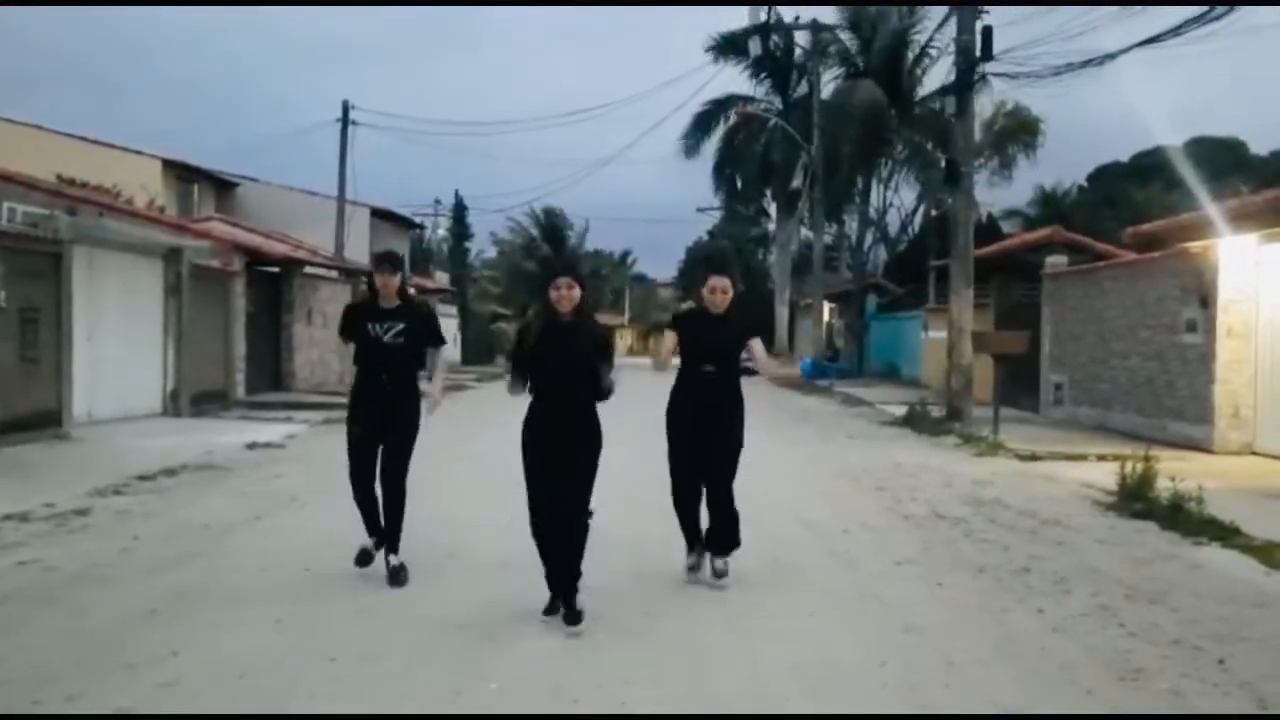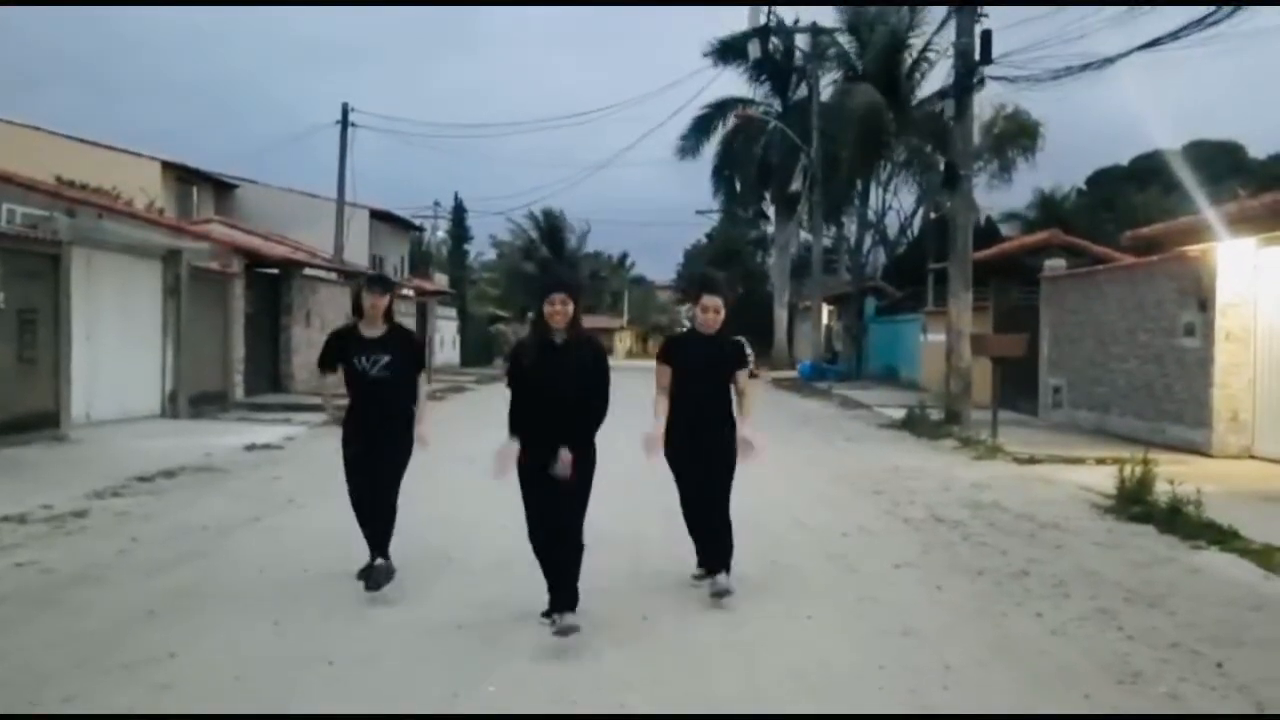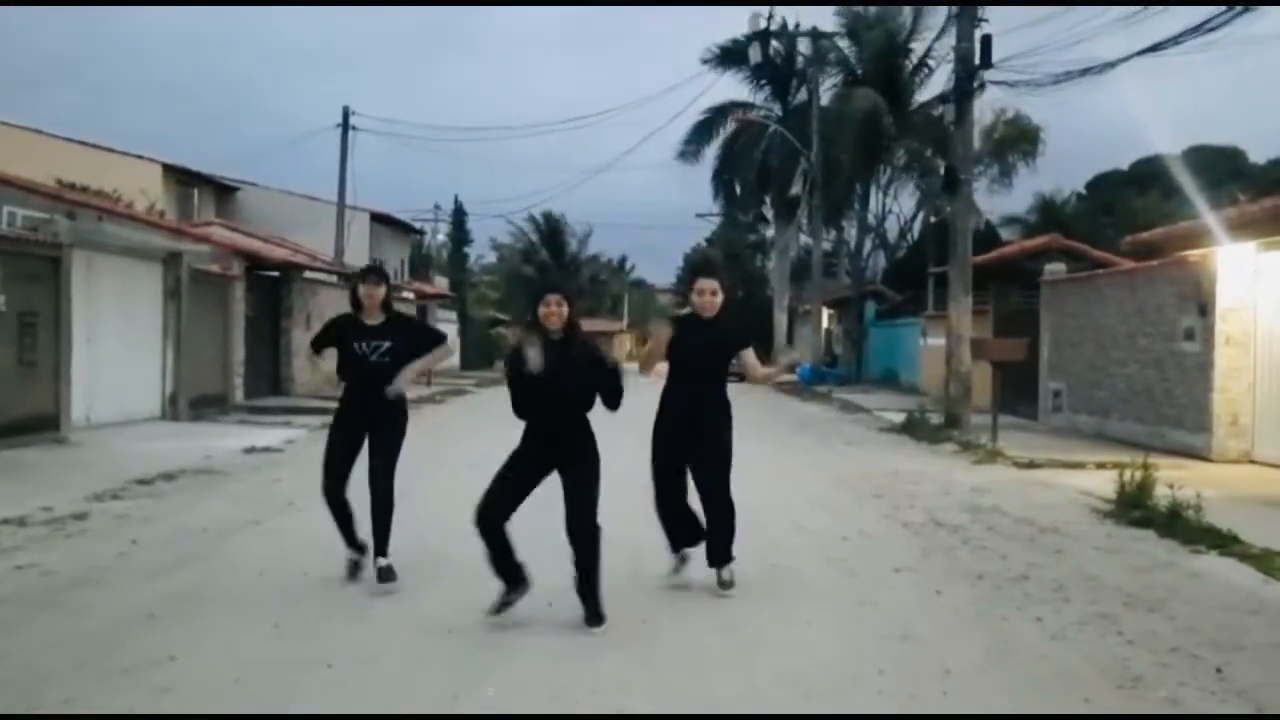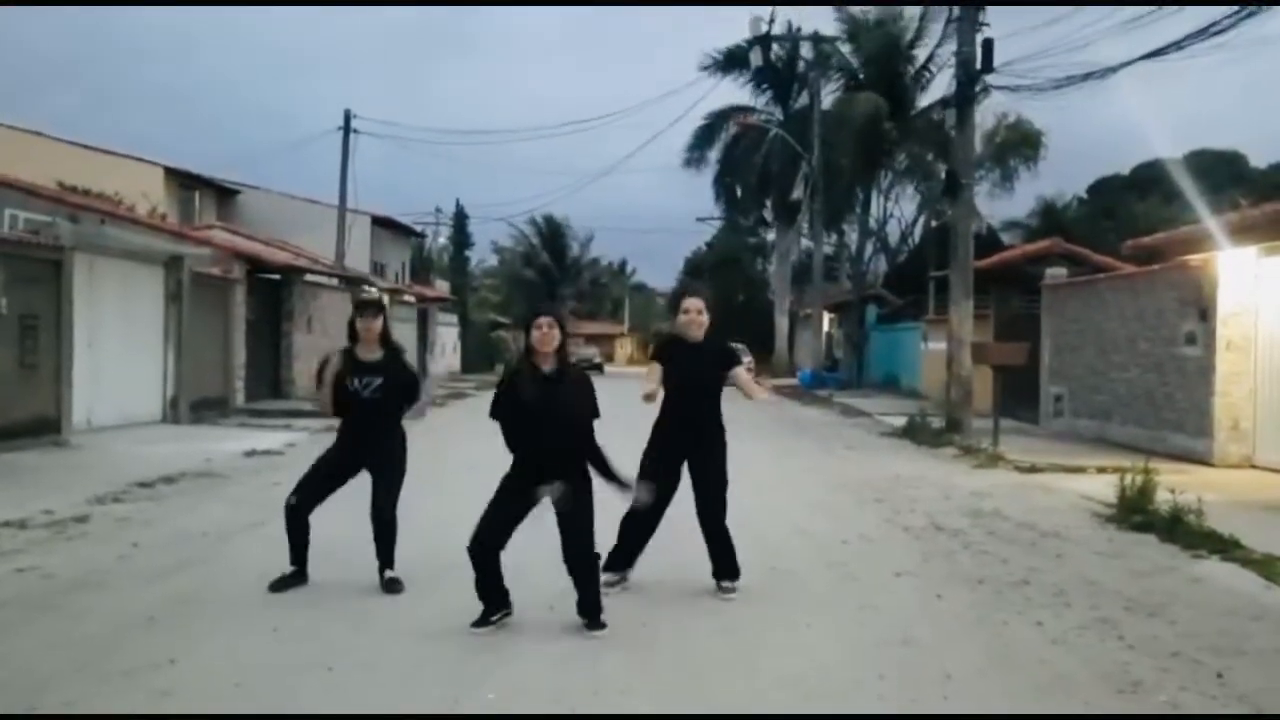
dt=0.2s
person 1, frame 1
left shoulder: (596, 334)
right shoulder: (531, 332)
left elbow: (602, 390)
right elbow: (519, 380)
left wrist: (606, 380)
right wrist: (516, 380)
left hip: (580, 431)
right hip: (540, 428)
left knee: (574, 513)
right knee: (542, 517)
left ankle: (570, 597)
right ankle: (558, 590)
person 1, frame 2
left shoulder: (591, 349)
right shoulder: (525, 349)
left elbow: (599, 406)
right elbow: (518, 405)
left wrist: (572, 448)
right wrist: (514, 441)
left hip: (576, 444)
right hip: (534, 444)
left knee: (568, 523)
right knee: (542, 525)
left ankle: (566, 604)
right ankle: (558, 595)
person 1, frame 3
left shoulder: (586, 350)
right shoulder: (523, 353)
left elbow: (612, 402)
right elbow: (521, 408)
left wrist: (612, 370)
right wrist: (530, 371)
left hip: (577, 450)
right hip: (535, 446)
left knee: (583, 529)
right knee: (488, 514)
left ankle: (591, 602)
right ankle: (514, 580)
person 1, frame 4
left shoulder: (579, 380)
right shoulder: (514, 380)
left elbow: (586, 439)
right elbow: (512, 438)
left wrist: (618, 480)
right wrist: (542, 480)
left hip: (572, 476)
right hip: (526, 473)
left knee: (580, 551)
right knee: (482, 544)
left ankle: (591, 610)
right ankle: (496, 604)
person 2, frame 1
left shoulder: (741, 325)
right shoulder: (684, 320)
left elbow: (762, 363)
right elbow: (662, 362)
left wrist: (782, 368)
right wrist: (662, 353)
left hip: (726, 408)
right hip: (686, 405)
left knee: (720, 481)
right knee: (685, 482)
left ankle: (720, 551)
right ankle: (695, 547)
person 2, frame 2
left shoulder: (734, 349)
right shoulder: (675, 345)
left elbow: (743, 395)
right elbow: (664, 393)
left wrist: (743, 428)
right wrist: (658, 428)
left hip: (720, 431)
right hip: (680, 432)
left knee: (716, 501)
right knee: (692, 499)
left ankle: (719, 570)
right ankle: (709, 561)
person 2, frame 3
left shoulder: (731, 332)
right shoulder: (674, 325)
left elbow: (756, 373)
right elbow: (645, 367)
left wrist: (780, 369)
right wrist: (656, 342)
left hip: (714, 416)
right hip: (673, 413)
left knee: (715, 489)
right knee: (667, 486)
left ankle: (722, 564)
right ankle: (683, 543)
person 2, frame 4
left shoulder: (721, 352)
right shoulder: (665, 349)
left elbow: (750, 388)
right elbow: (651, 389)
left wrist: (764, 398)
right wrist: (648, 393)
left hip: (708, 437)
right hip: (668, 434)
left knee: (712, 507)
right knee: (646, 503)
left ankle: (726, 575)
right ankle: (620, 566)
person 3, frame 1
left shoulder: (419, 314)
right shoulder: (357, 311)
left elbow: (435, 352)
left wrist: (437, 383)
right wrist: (349, 372)
left hip: (404, 402)
right hip: (365, 401)
left knee: (394, 478)
right knee: (360, 477)
left ankle: (394, 553)
right ankle: (374, 537)
person 3, frame 2
left shoulder: (404, 338)
right shoulder: (343, 338)
left elbow: (419, 379)
right elbow: (326, 372)
left wrist: (421, 420)
right wrist: (331, 403)
left hip: (396, 427)
right hip: (357, 425)
left knee: (384, 492)
right knee: (360, 495)
left ankle: (380, 559)
right ankle: (378, 557)
person 3, frame 3
left shoulder: (405, 325)
right shoulder: (342, 326)
left elbow: (444, 348)
right elbow: (315, 350)
left wrist: (414, 369)
left hip: (390, 412)
right hip: (352, 408)
left knee: (380, 483)
right knee: (332, 486)
left ankle: (382, 557)
right ankle: (355, 548)
person 3, frame 4
left shoulder: (396, 364)
right shoulder: (337, 360)
left elbow: (409, 405)
right elbow: (328, 407)
right wrist: (330, 372)
left hip: (386, 447)
right hip: (348, 444)
left knee: (383, 510)
right knee: (296, 504)
left ankle: (387, 571)
right ankle: (298, 568)
